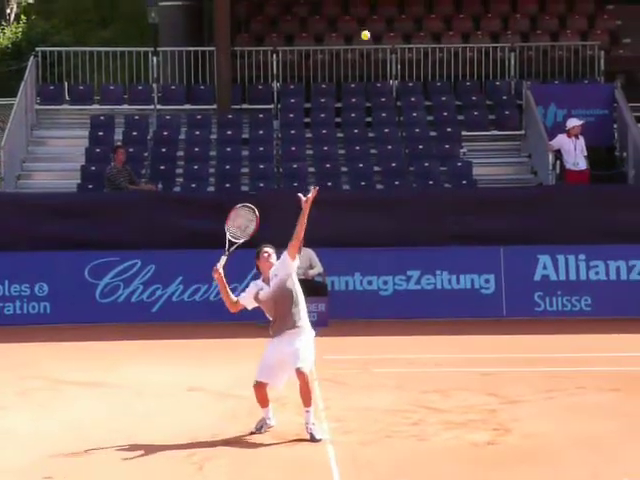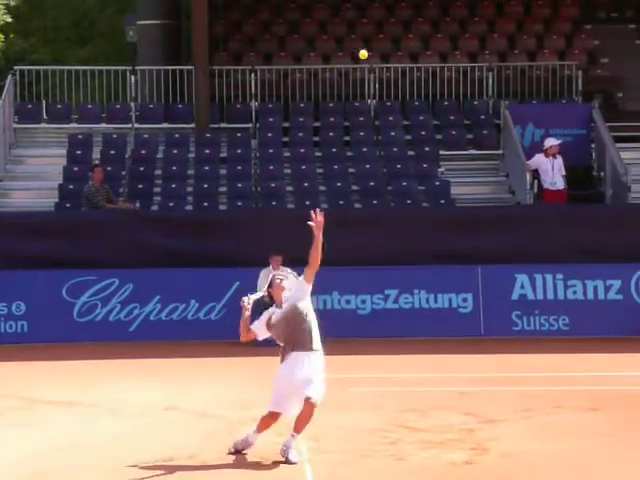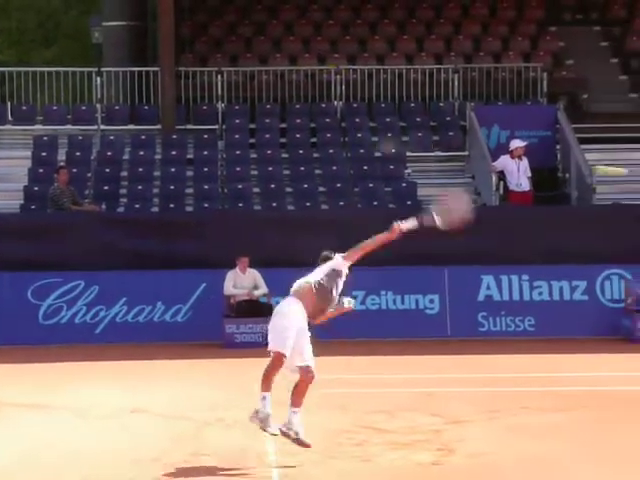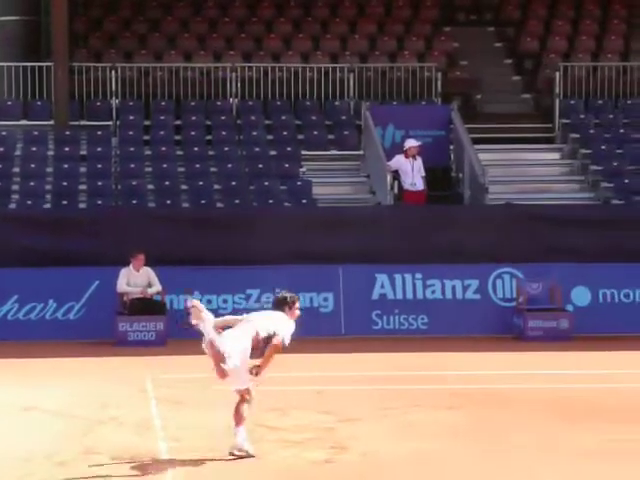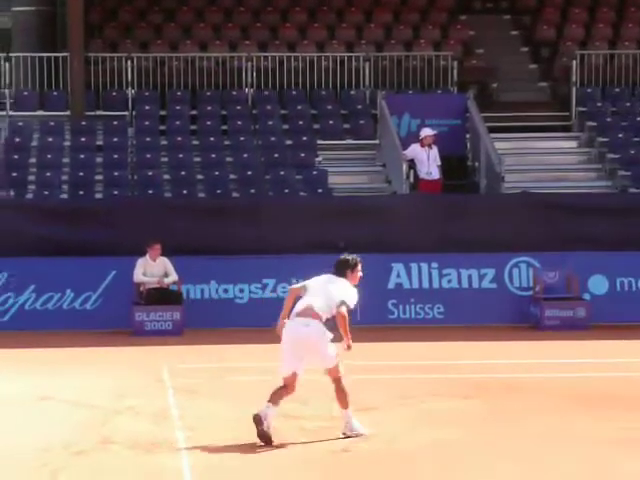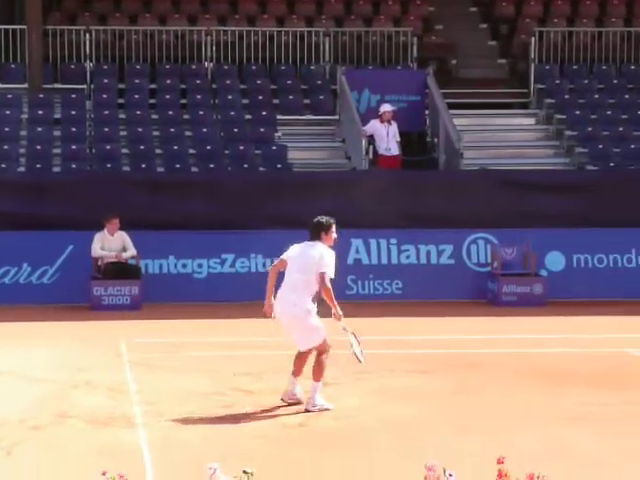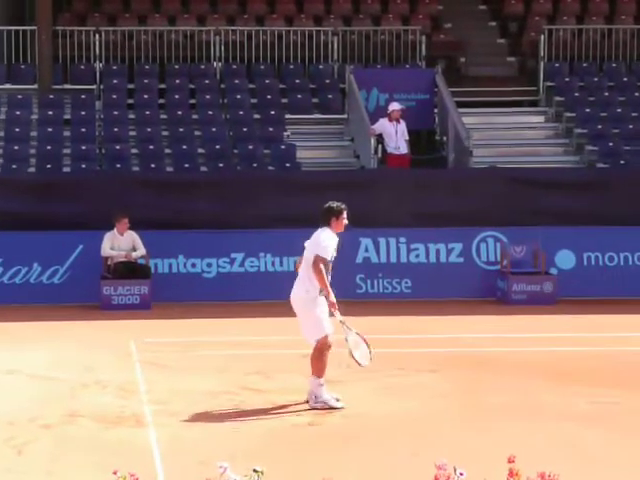
dt=0.3s
person 1, frame 1
left shoulder: (285, 267)
right shoulder: (255, 289)
left elbow: (297, 239)
right elbow: (232, 306)
left wrist: (306, 208)
right wrist: (221, 281)
left hip: (300, 335)
right hip: (278, 340)
left knee: (303, 375)
right knee: (259, 385)
left ankle: (310, 423)
right ankle: (267, 418)
person 1, frame 2
left shoulder: (299, 293)
right shoulder: (269, 316)
left elbow: (313, 265)
right elbow: (245, 336)
left wrist: (318, 233)
right wrist: (246, 313)
left hip: (312, 360)
right hip: (290, 364)
left knee: (310, 404)
right knee: (274, 414)
left ankle: (289, 445)
right ankle: (249, 440)
person 1, frame 3
left shoulder: (330, 298)
right shoulder: (336, 266)
right elbow: (356, 251)
left wrist: (338, 308)
right wrist: (389, 235)
left hip: (299, 322)
right hip: (291, 311)
left knee: (307, 375)
right knee: (278, 360)
left ankle: (292, 424)
right ankle: (263, 409)
person 1, frame 4
left shoulder: (258, 314)
right shoulder: (287, 324)
left elbow: (229, 319)
right elbow: (276, 344)
right wrist: (261, 366)
right hip: (240, 341)
left knee: (246, 396)
right knee: (224, 374)
left ankle: (240, 442)
right ankle: (202, 316)
person 1, frame 5
left shoulder: (322, 279)
right shoulder: (349, 290)
left elbow: (293, 291)
right elbow: (341, 315)
left wrist: (283, 319)
right wrist: (348, 340)
left hip: (293, 329)
right hip: (312, 331)
left knee: (288, 384)
right knee: (337, 376)
left ankle: (265, 415)
right ankle: (350, 424)
person 1, frame 6
left shoulder: (297, 248)
right shoulder: (326, 253)
left elbow: (274, 269)
right elbow: (324, 284)
left wrist: (269, 298)
right wrist: (335, 308)
left hip: (282, 305)
right hip: (300, 308)
left knee: (307, 347)
right knee: (323, 349)
left ankle: (292, 391)
right ankle: (314, 399)
person 1, frame 7
left shoulder: (319, 236)
right shoulder: (328, 238)
left elbow: (300, 264)
right elbow: (317, 266)
right wrist: (329, 295)
left hip: (307, 295)
right hip: (309, 297)
left knee: (323, 344)
right knee: (323, 342)
left ankle: (317, 391)
right ankle: (317, 395)
